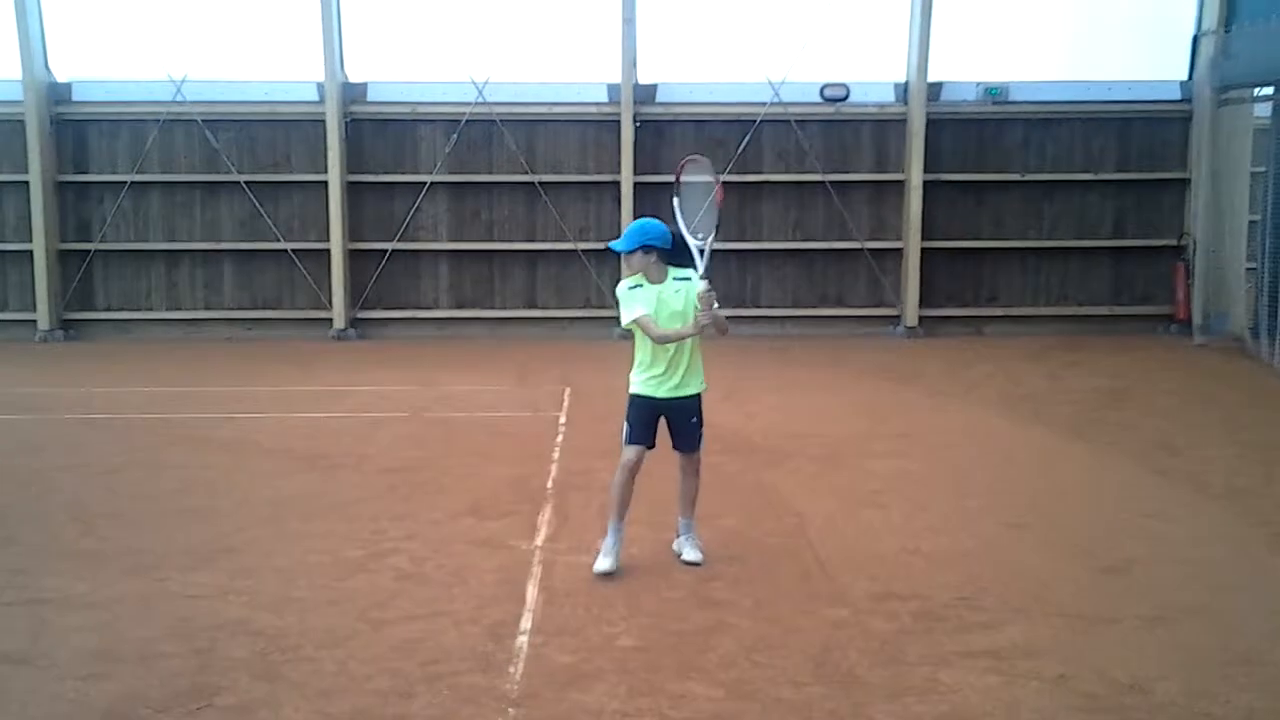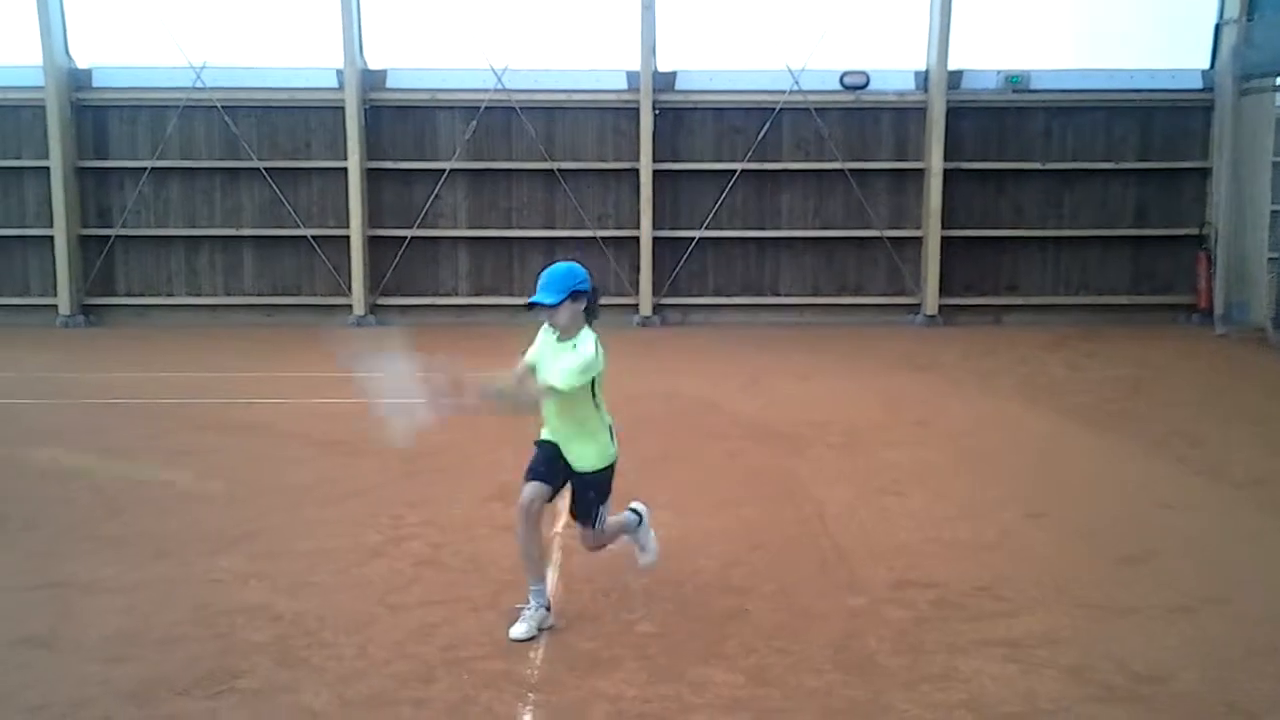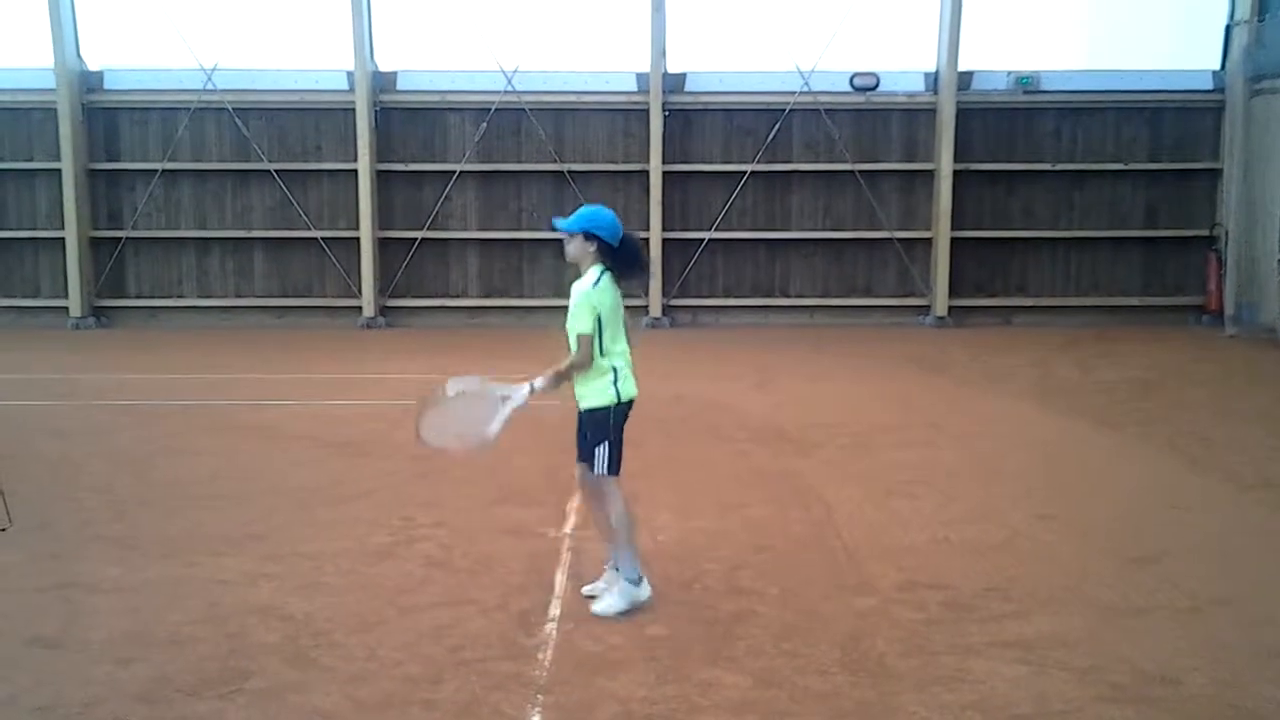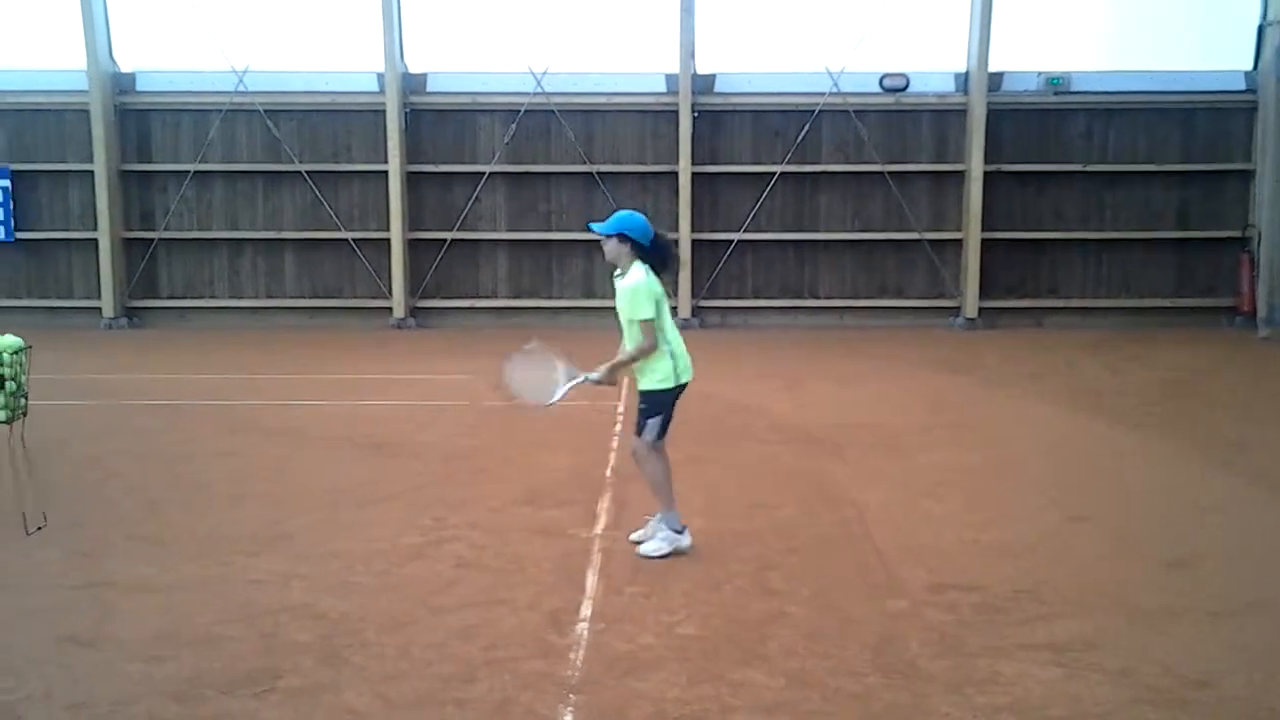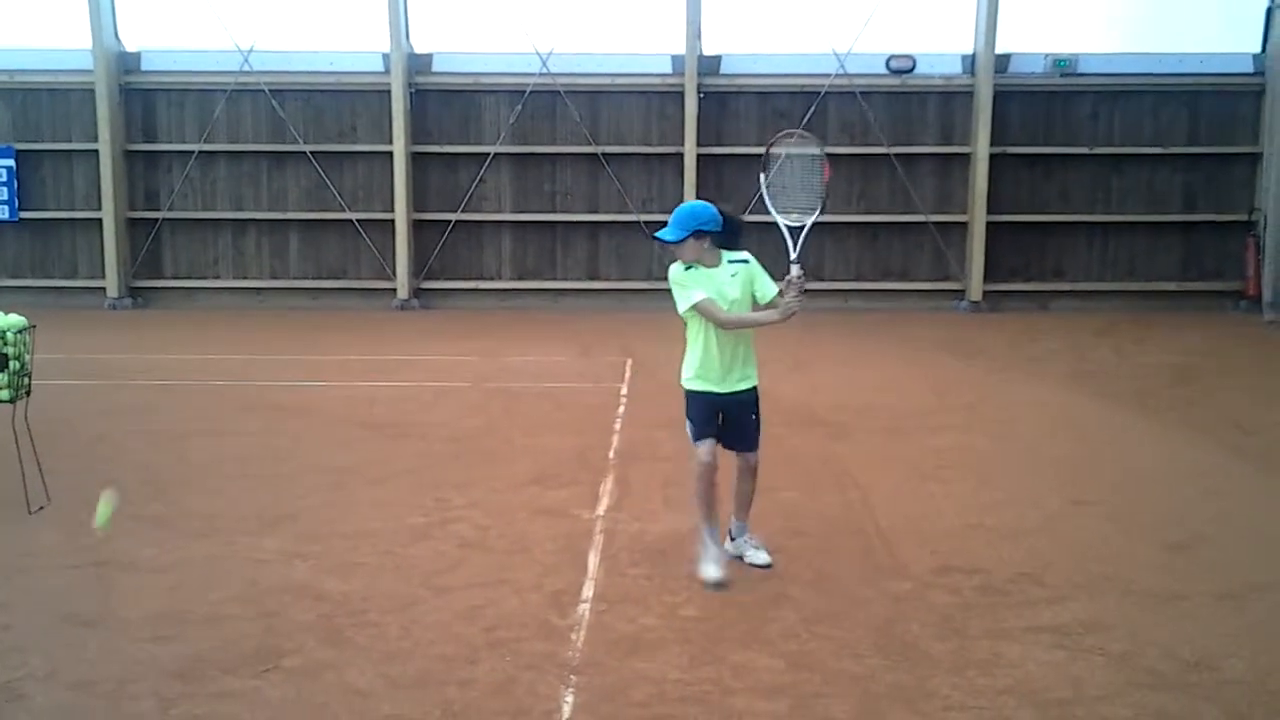
dt=1s
person 1, frame 1
left shoulder: (688, 280)
right shoulder: (627, 289)
left elbow: (722, 329)
right elbow: (656, 334)
left wrist: (712, 315)
right wrist: (696, 327)
left hip: (686, 389)
right hip: (645, 389)
left knee: (690, 461)
right knee: (629, 461)
left ankle: (685, 534)
right ankle: (611, 542)
person 1, frame 2
left shoulder: (588, 352)
right shoulder: (549, 333)
left elbow: (537, 396)
right elbow: (521, 378)
left wrist: (493, 394)
right wrist: (504, 389)
left hip: (592, 452)
right hip: (556, 441)
left knee: (592, 539)
right knee: (528, 507)
left ankle: (633, 520)
right ankle: (538, 606)
person 1, frame 3
left shoulder: (584, 290)
right shoulder: (606, 283)
left elbow: (583, 358)
left wrist: (553, 377)
right wrist: (563, 372)
left hip: (604, 399)
right hip: (609, 395)
left knee: (604, 484)
right knee: (590, 483)
left ankle: (632, 579)
right ankle: (620, 569)
person 1, frame 4
left shoulder: (641, 281)
right shoulder: (622, 278)
left elbow: (650, 342)
left wrist: (614, 365)
right wrist: (615, 364)
left hip: (663, 376)
right hip: (649, 377)
left knee: (643, 449)
right knee: (651, 449)
left ankle: (673, 529)
right ankle: (666, 519)
person 1, frame 5
left shoulder: (744, 263)
right shoulder: (679, 274)
left elbow: (774, 307)
right elbow: (722, 319)
left wrist: (789, 296)
right wrist: (775, 315)
left hip: (742, 381)
right hip: (701, 383)
left knee: (748, 462)
right knee: (705, 459)
left ankle: (739, 536)
right ankle: (709, 542)
